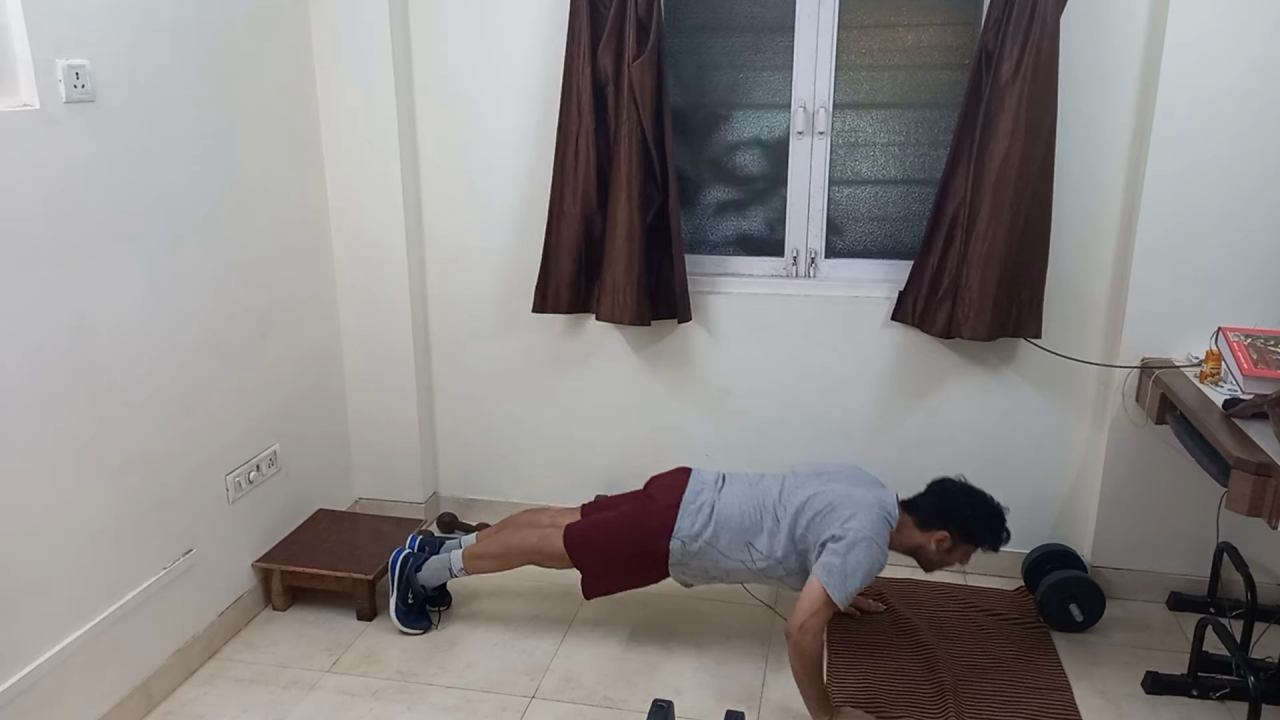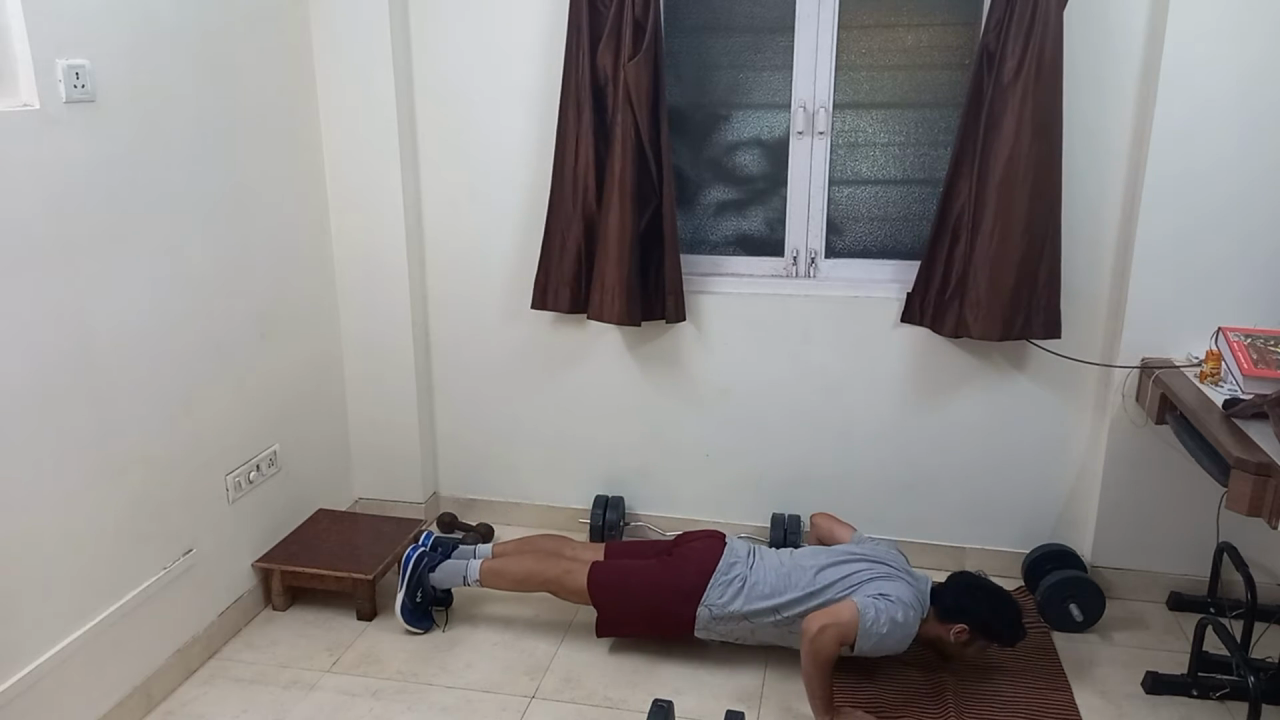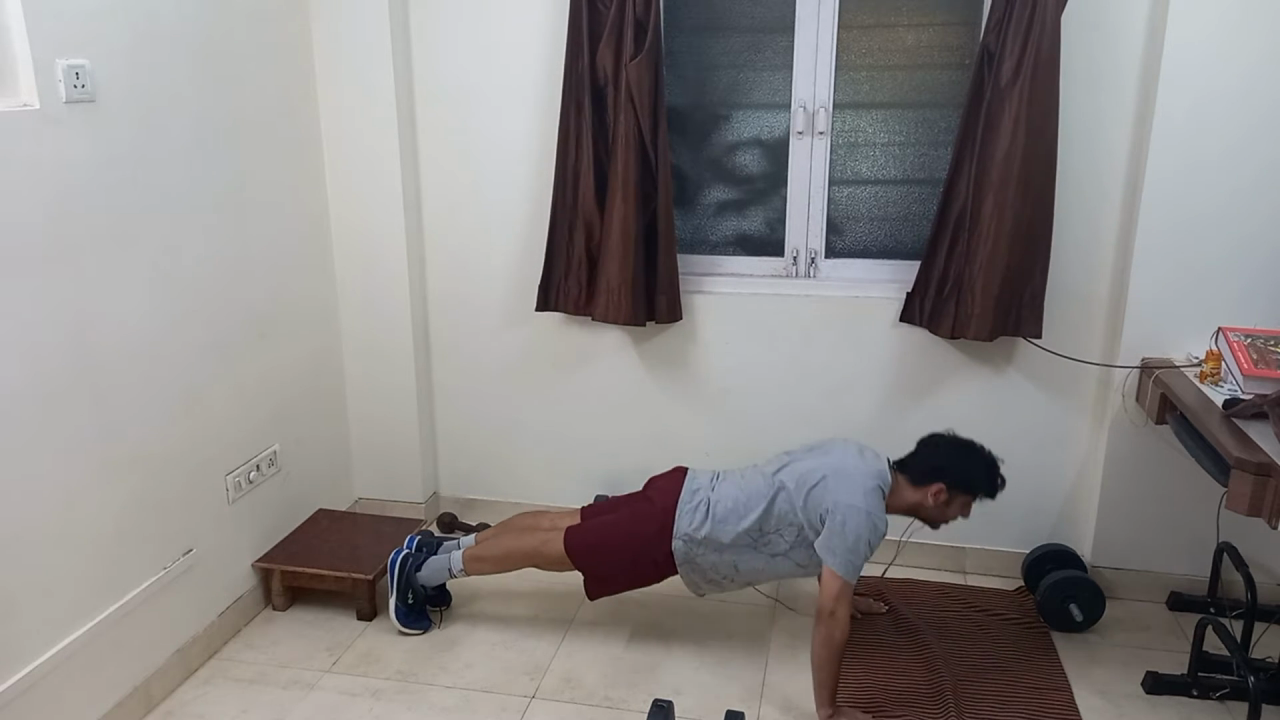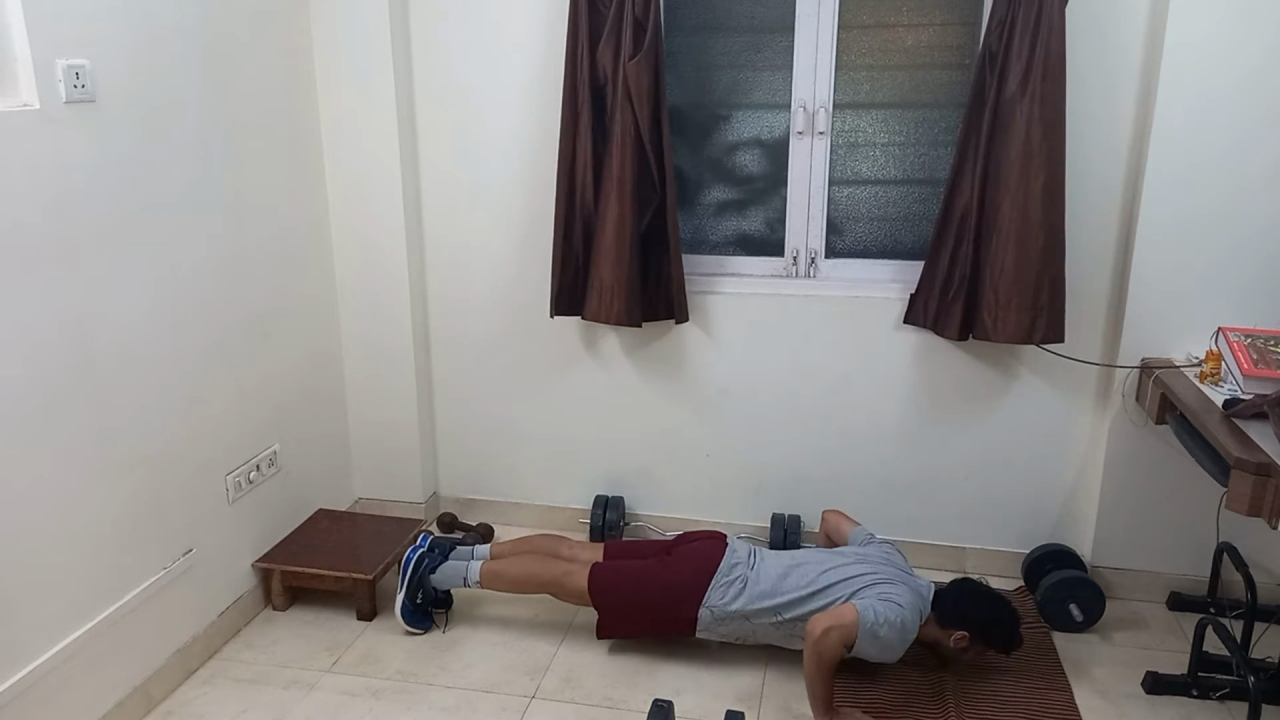
dt=1s
person 1, frame 1
left shoulder: (873, 491)
right shoulder: (867, 539)
right elbow: (803, 628)
left wrist: (838, 592)
left hip: (687, 495)
right hip: (676, 533)
left knee: (558, 524)
right knee: (548, 547)
left ankle: (439, 548)
right ankle: (427, 567)
person 1, frame 2
left shoulder: (891, 562)
right shoulder: (897, 617)
left elbow: (821, 520)
right elbow: (820, 631)
left hip: (716, 557)
right hip: (705, 597)
left knee: (581, 556)
right knee: (567, 580)
left ankle: (453, 553)
right ankle: (438, 571)
person 1, frame 3
left shoulder: (865, 460)
right shoulder: (862, 511)
right elbow: (830, 617)
left wrist: (841, 587)
left hip: (685, 496)
right hip: (679, 534)
left knee: (559, 526)
right knee: (549, 550)
left ankle: (439, 547)
right ankle: (427, 568)
person 1, frame 4
left shoulder: (893, 565)
right shoulder: (897, 623)
left elbow: (831, 517)
right elbow: (823, 633)
left hip: (718, 557)
right hip: (706, 597)
left knee: (579, 555)
right knee: (570, 583)
left ankle: (452, 555)
right ankle: (438, 570)
